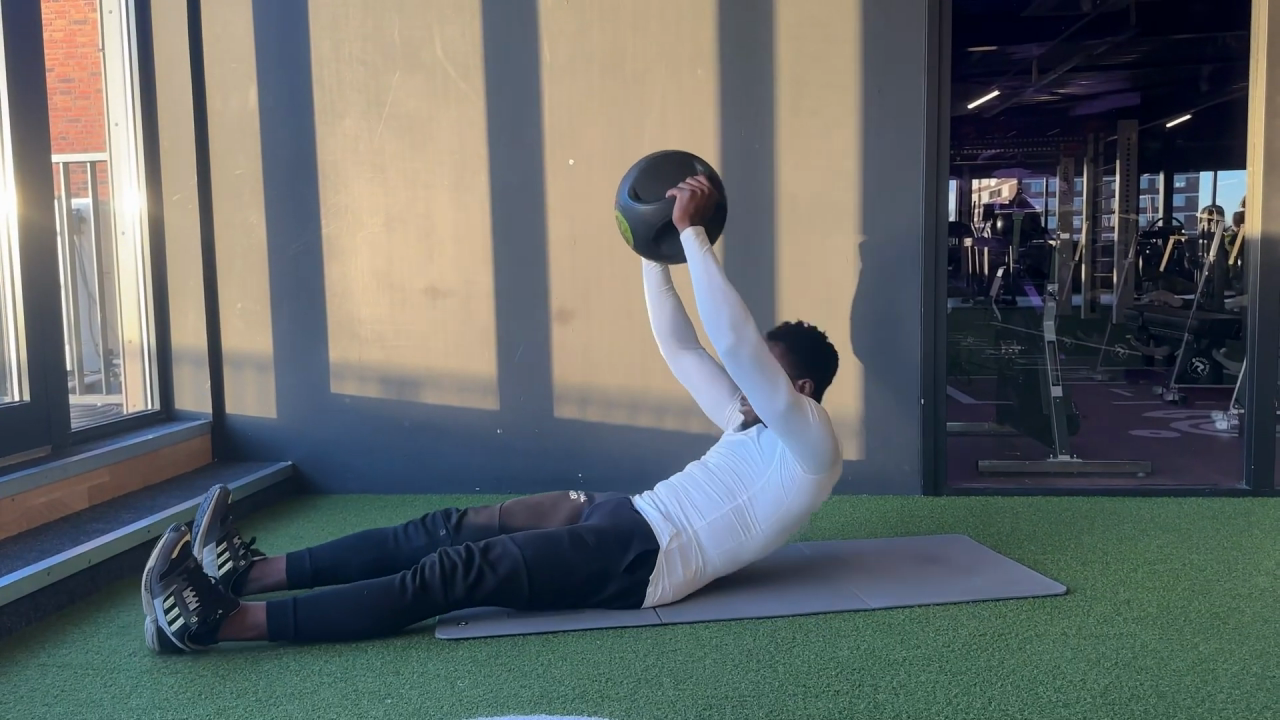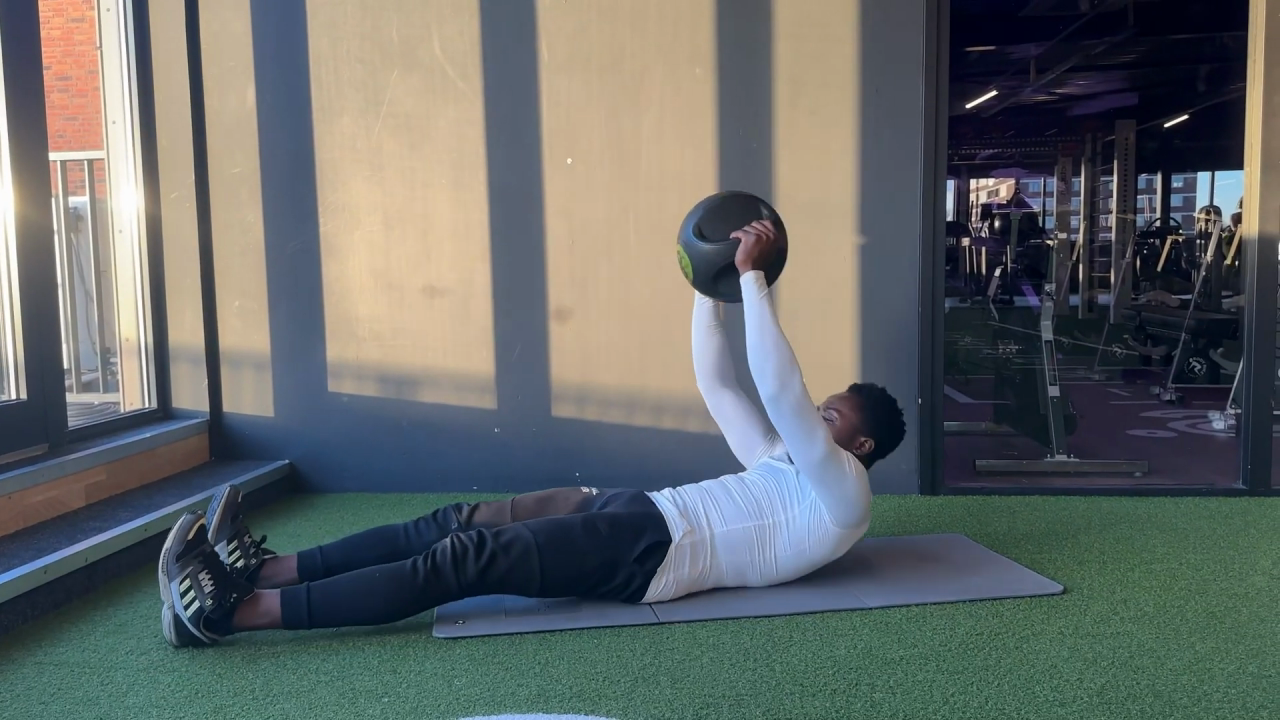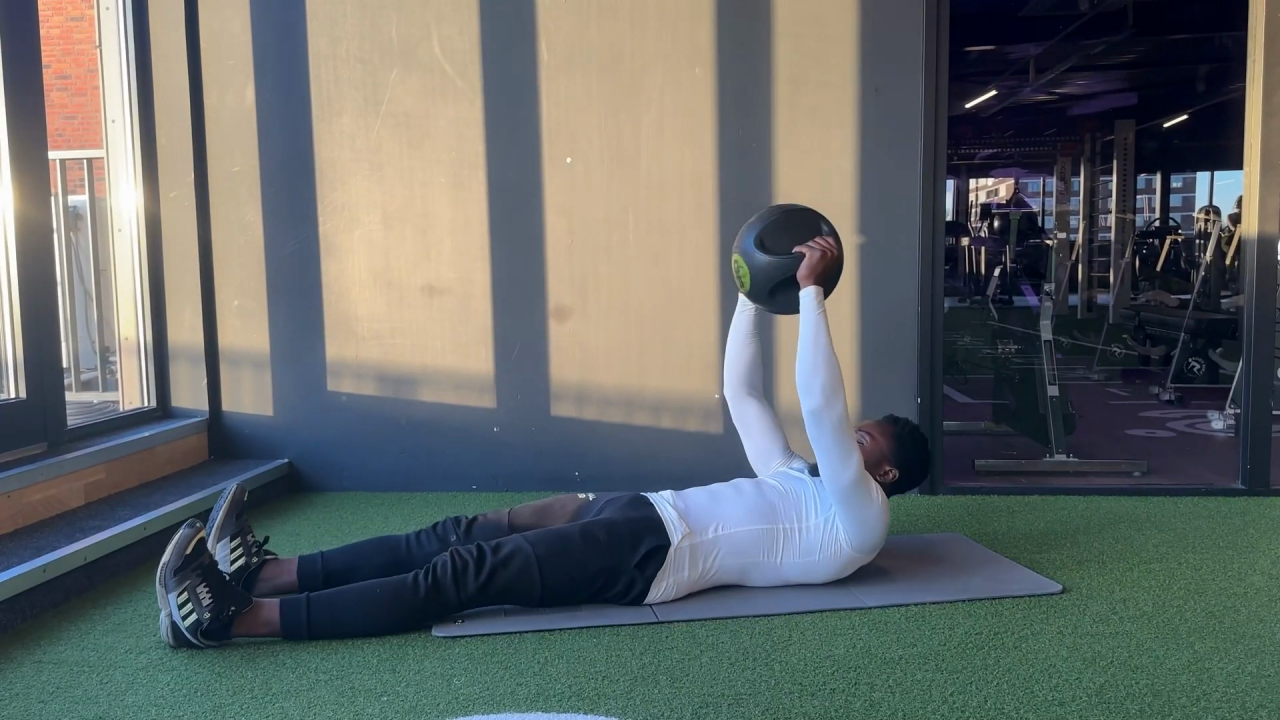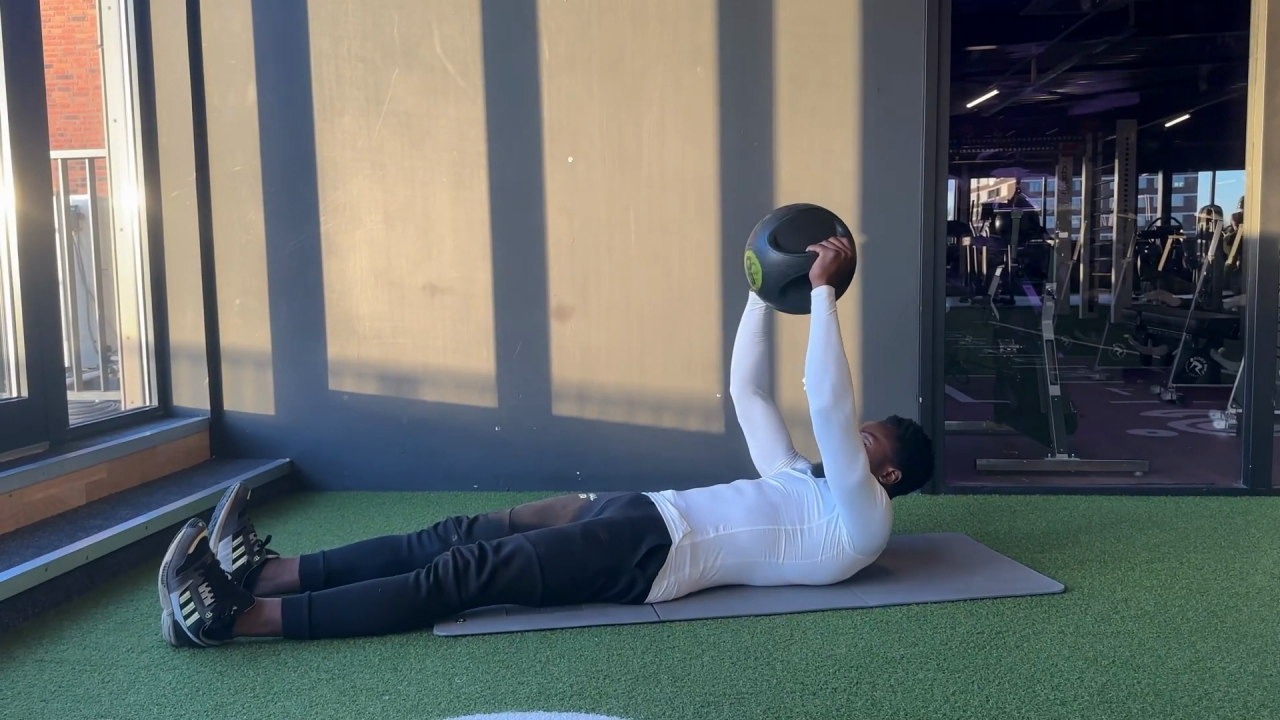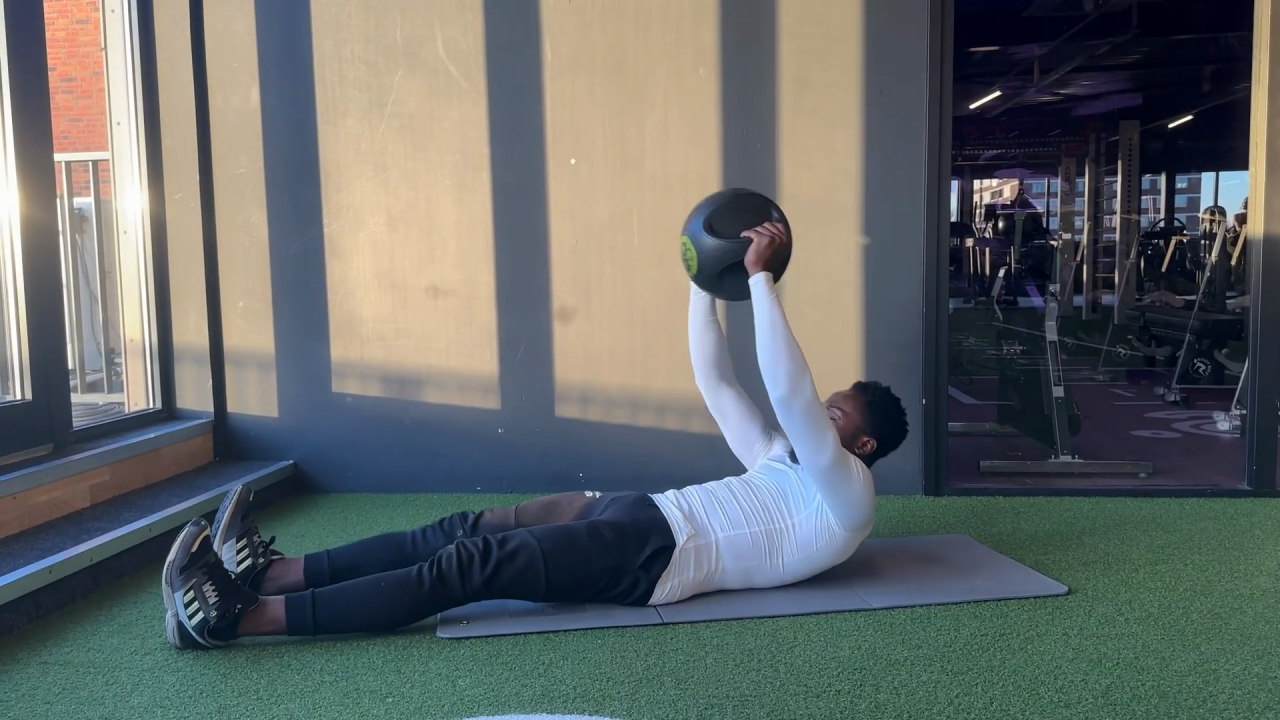
dt=0.4s
person 1, frame 1
left shoulder: (810, 442)
right shoulder: (756, 421)
left elbow: (738, 346)
right elbow: (682, 349)
left wrist: (692, 232)
right wrist: (654, 250)
left hip: (644, 559)
right hip: (621, 516)
left knee: (455, 571)
right knee: (444, 530)
left ankle: (223, 621)
right ankle: (255, 571)
person 1, frame 2
left shoulder: (844, 494)
right shoulder: (785, 462)
left elbow: (781, 393)
right elbow: (717, 385)
left wrist: (752, 275)
right wrist: (708, 285)
left hip: (652, 549)
right hip: (632, 511)
left knee: (466, 559)
right knee: (453, 526)
left ankle: (236, 611)
right ankle: (265, 568)
person 1, frame 3
left shoulder: (859, 520)
right shoulder: (797, 481)
left elbow: (821, 406)
right elbow: (742, 396)
left wrist: (811, 290)
right wrist: (752, 295)
left hip: (650, 551)
right hip: (636, 512)
left knee: (466, 573)
right knee: (455, 537)
left ankle: (236, 616)
right ankle: (266, 569)
person 1, frame 4
left shoulder: (861, 522)
right shoulder: (799, 481)
left elbow: (830, 409)
right elbow: (748, 393)
left wrist: (824, 291)
right wrist: (765, 291)
left hip: (651, 551)
right hip: (637, 512)
left knee: (466, 572)
right knee: (457, 537)
left ankle: (239, 616)
right ankle: (265, 569)
person 1, frame 5
left shoulder: (848, 501)
right shoulder: (783, 464)
left elbow: (790, 396)
right elbow: (713, 380)
left wrist: (761, 277)
right wrist: (706, 278)
left hip: (653, 553)
right hip: (636, 513)
left knee: (472, 564)
right knee: (459, 533)
left ankle: (241, 615)
right ankle: (270, 572)
